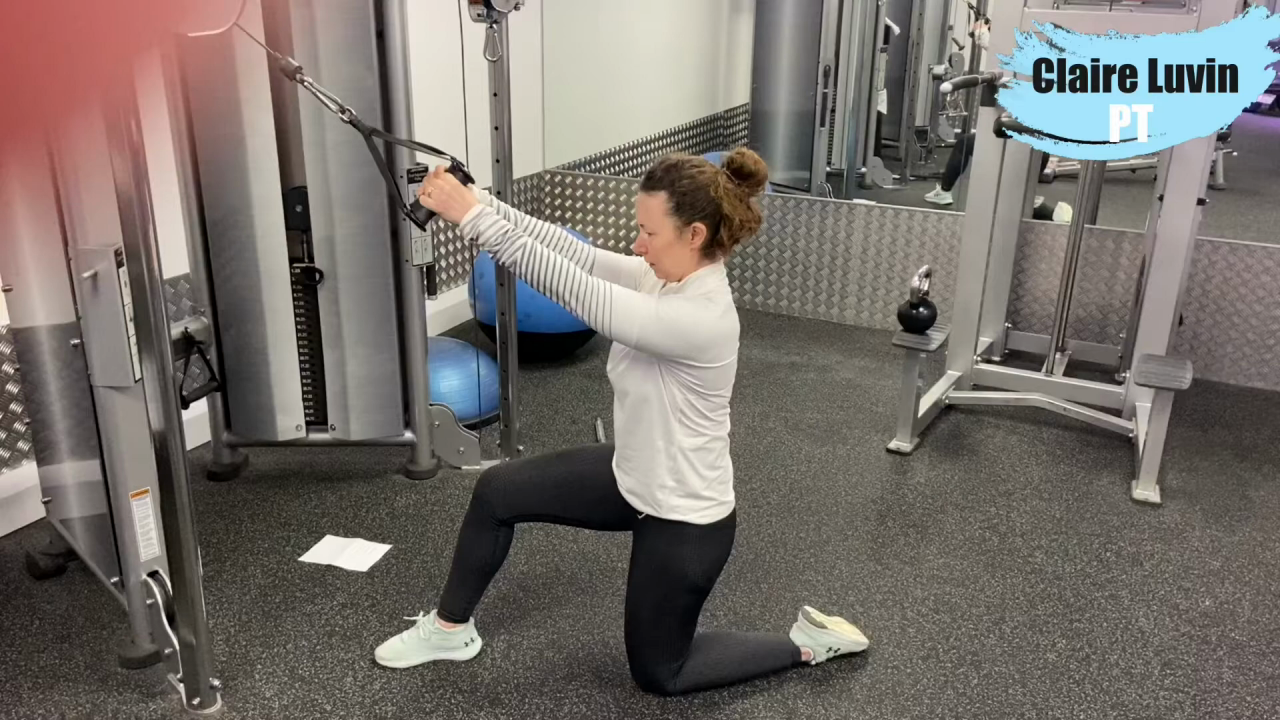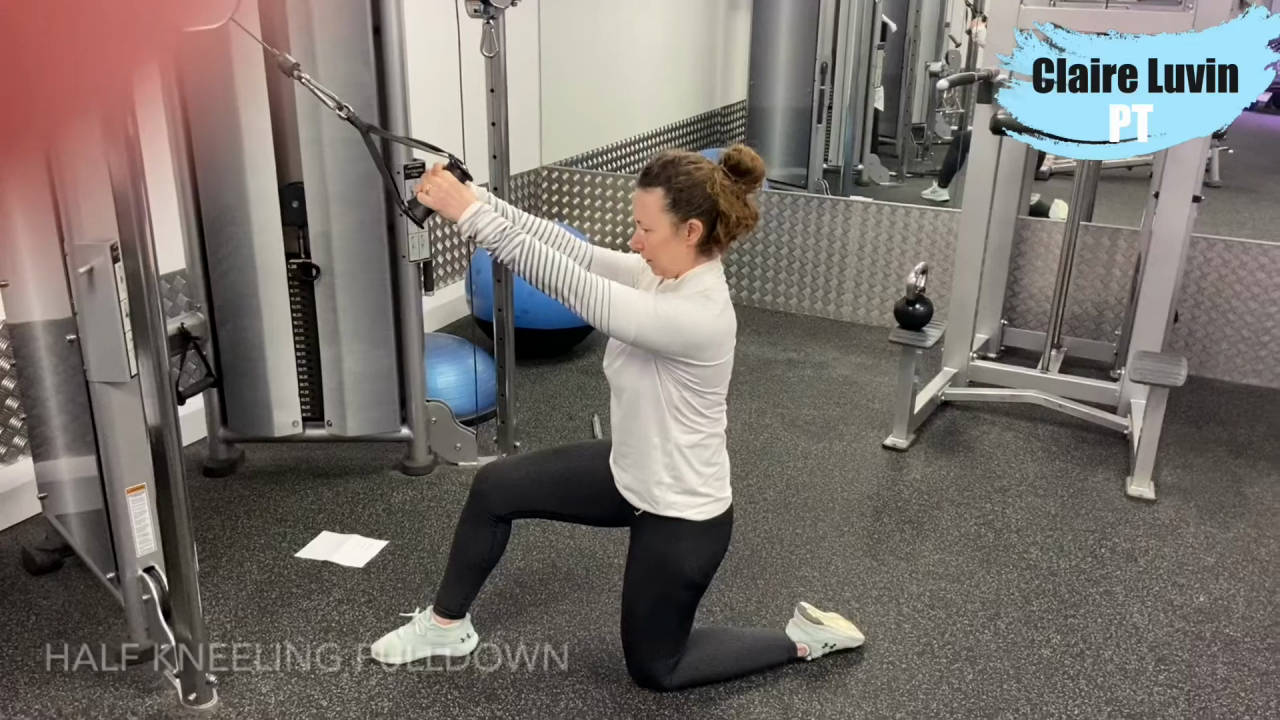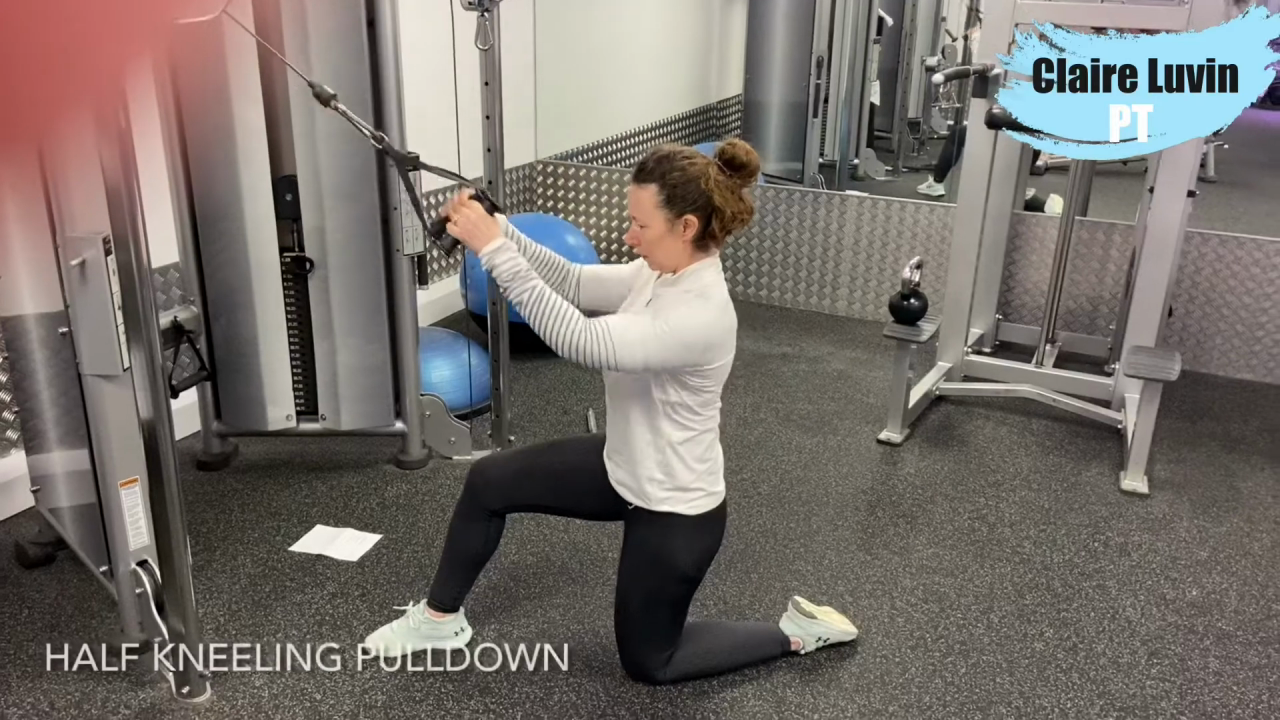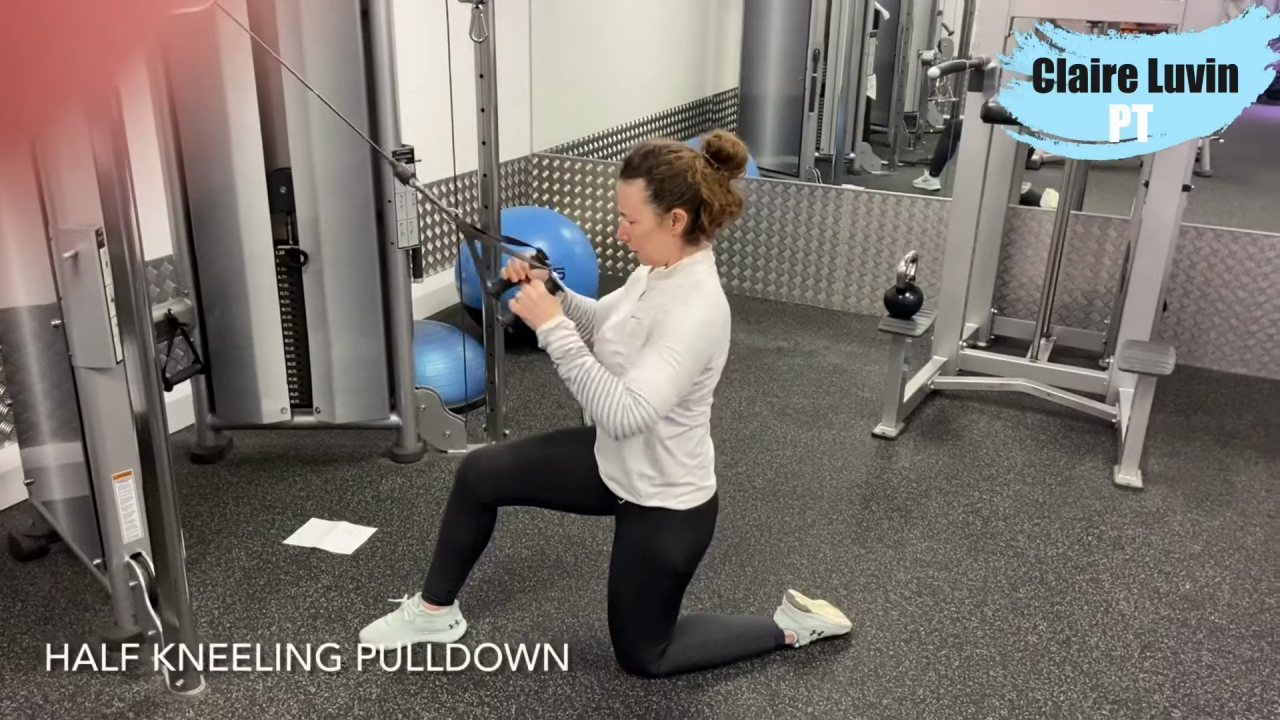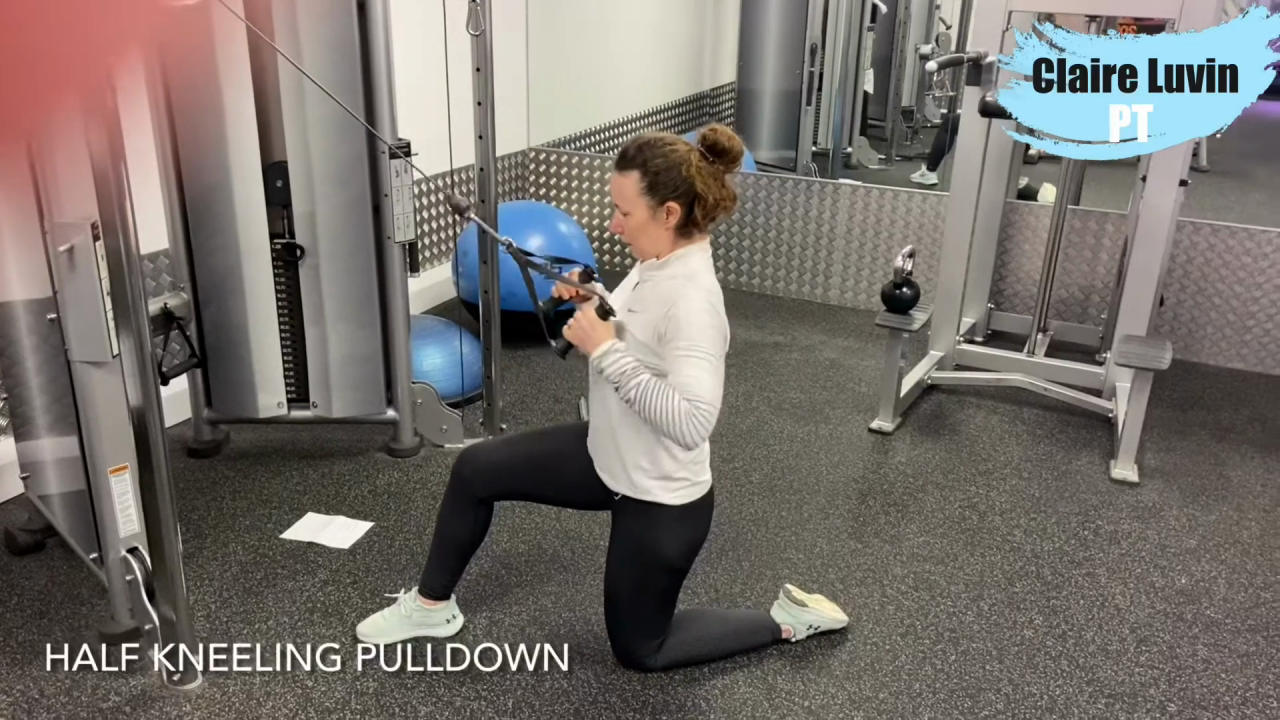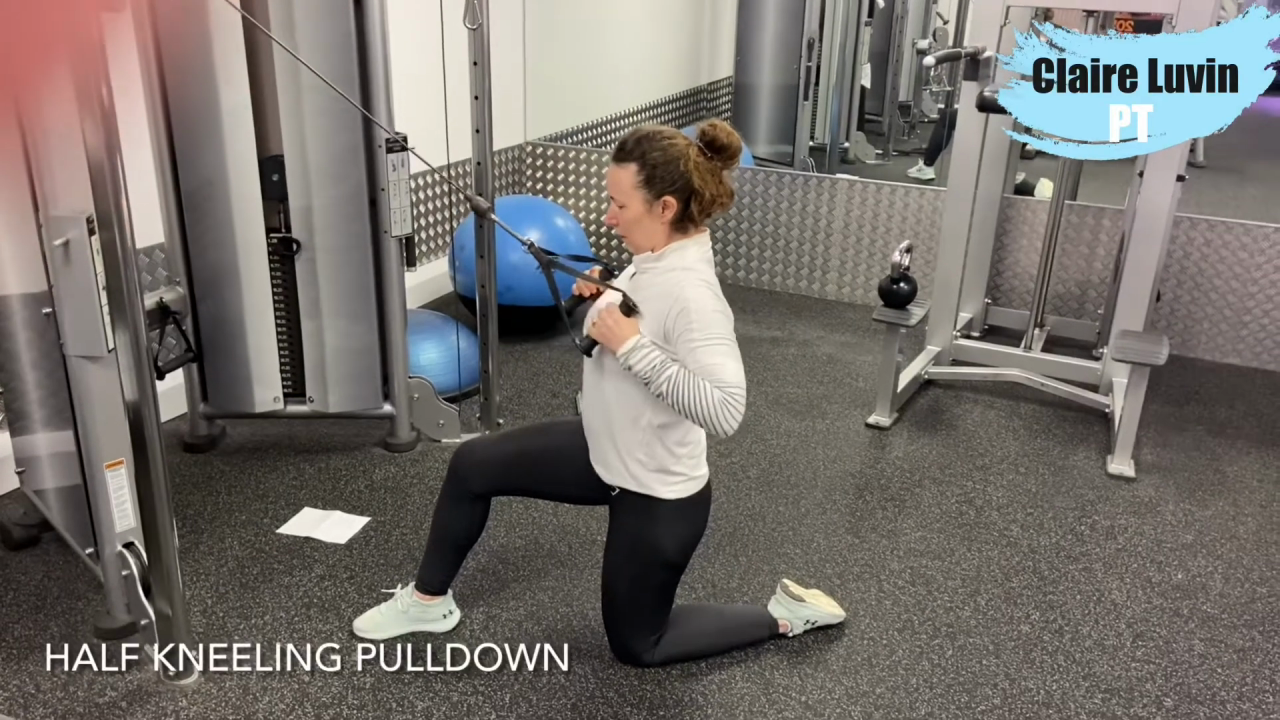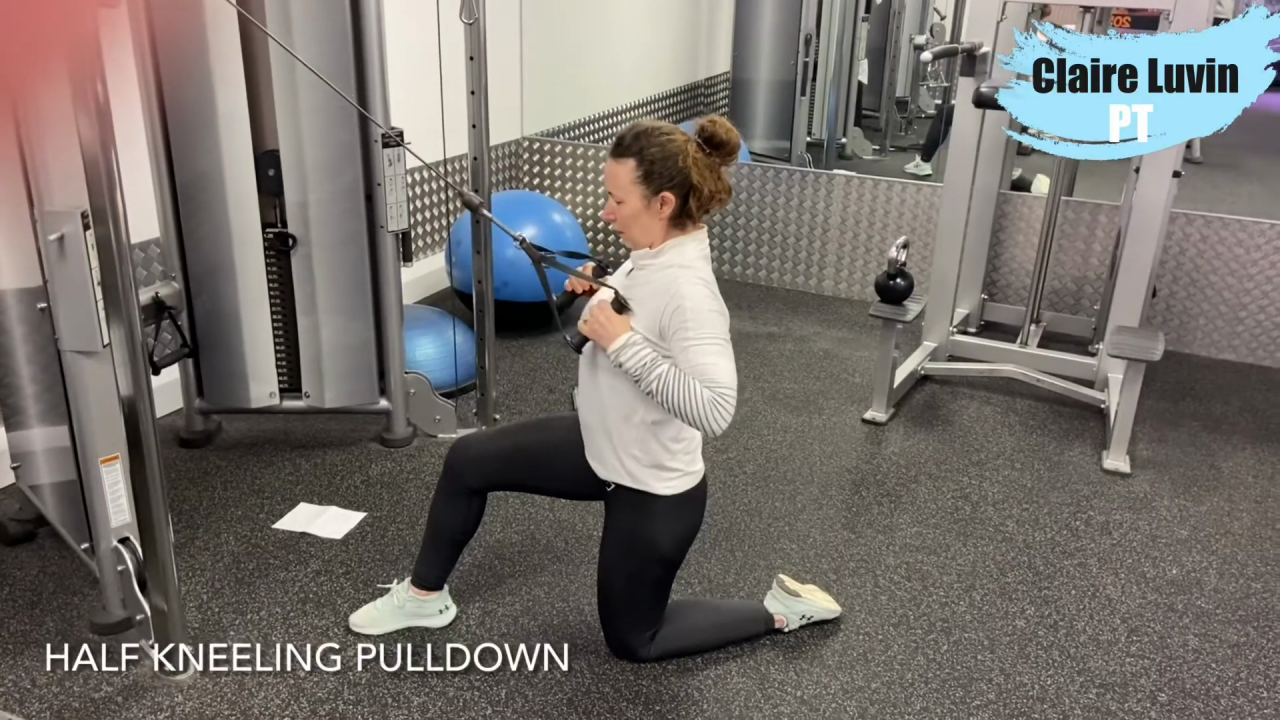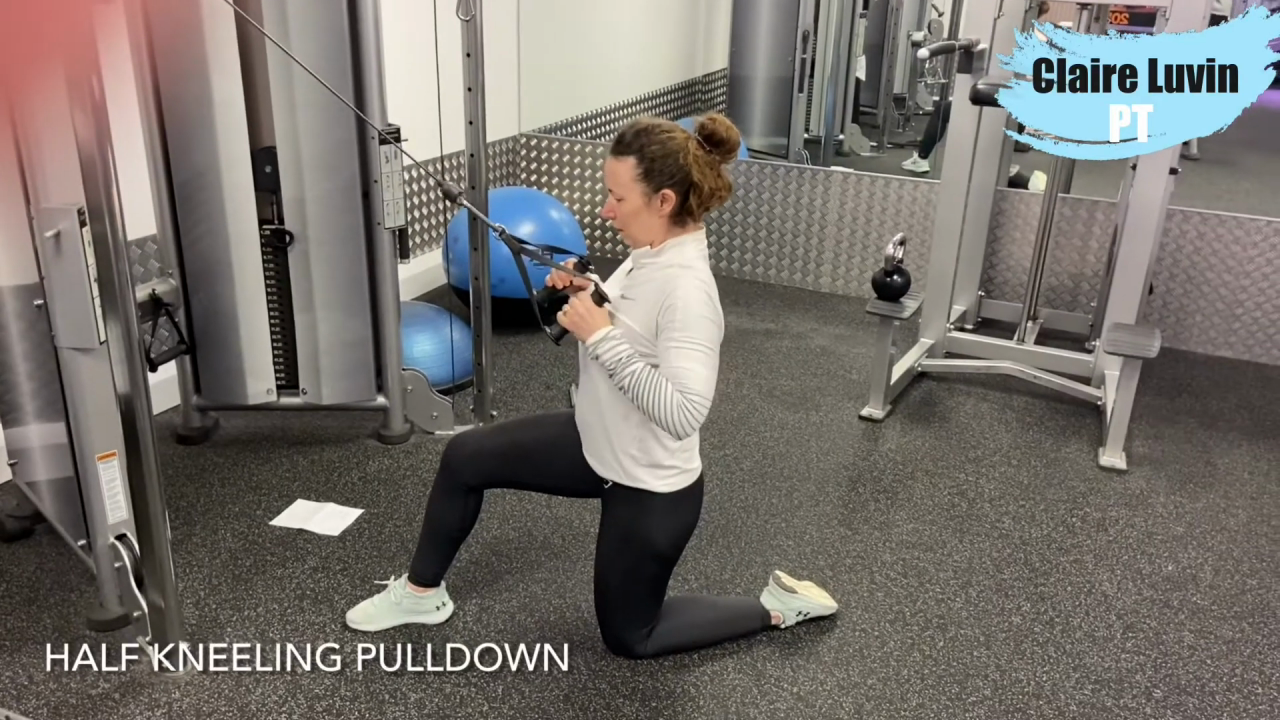
dt=0.3s
person 1, frame 1
left shoulder: (701, 317)
right shoulder: (670, 276)
left elbow: (576, 291)
right elbow: (574, 252)
left wrist: (475, 218)
right wrist: (477, 199)
left hip: (684, 518)
right hip: (634, 475)
left knee: (657, 671)
right knee: (496, 491)
left ankle: (808, 641)
right ankle: (450, 628)
person 1, frame 2
left shoulder: (699, 314)
right shoulder: (668, 272)
left elbow: (575, 287)
right elbow: (572, 250)
left wrist: (473, 216)
right wrist: (476, 197)
left hip: (682, 515)
right hip: (631, 471)
left knee: (654, 667)
right knee: (495, 487)
left ankle: (805, 637)
right ankle: (446, 624)
person 1, frame 3
left shoulder: (701, 314)
right shoulder: (666, 271)
left elbow: (577, 339)
right elbow: (576, 284)
left wrist: (499, 257)
right wrist: (500, 237)
left hip: (676, 508)
right hip: (627, 466)
left knee: (648, 660)
right knee: (489, 480)
left ankle: (799, 631)
right ankle: (441, 617)
person 1, frame 4
left shoulder: (696, 309)
right shoulder: (662, 269)
left elbow: (621, 412)
right elbow: (603, 324)
left wrist: (550, 326)
right wrist: (548, 290)
left hip: (665, 502)
right hip: (615, 462)
left knee: (641, 654)
right knee: (480, 474)
left ankle: (792, 624)
right ankle: (435, 611)
person 1, frame 5
left shoulder: (692, 300)
right shoulder: (660, 263)
left elbow: (693, 424)
left wrist: (608, 351)
right wrist: (593, 302)
left hip: (661, 498)
right hip: (610, 456)
left knee: (638, 648)
right knee: (475, 470)
left ankle: (790, 620)
right ankle: (432, 606)
person 1, frame 6
left shoulder: (691, 292)
right shoulder: (658, 257)
left elbow: (724, 410)
left wrist: (632, 346)
right wrist: (605, 297)
left hip: (660, 493)
right hip: (607, 451)
left knee: (636, 643)
right knee: (473, 465)
left ankle: (786, 614)
right ankle: (428, 601)
person 1, frame 7
left shoulder: (688, 289)
right shoulder: (655, 253)
left elbow: (713, 411)
left wrist: (622, 342)
right wrist: (600, 293)
left hip: (655, 488)
right hip: (602, 446)
left knee: (632, 638)
right knee: (468, 461)
left ankle: (783, 611)
right ankle: (425, 596)
person 1, frame 8
left shoulder: (686, 289)
right shoulder: (652, 253)
left elbow: (683, 413)
left wrist: (602, 337)
right wrist: (588, 292)
left hip: (651, 486)
right hip: (601, 444)
left knee: (628, 635)
right knee: (464, 457)
left ankle: (780, 606)
right ankle: (421, 593)
